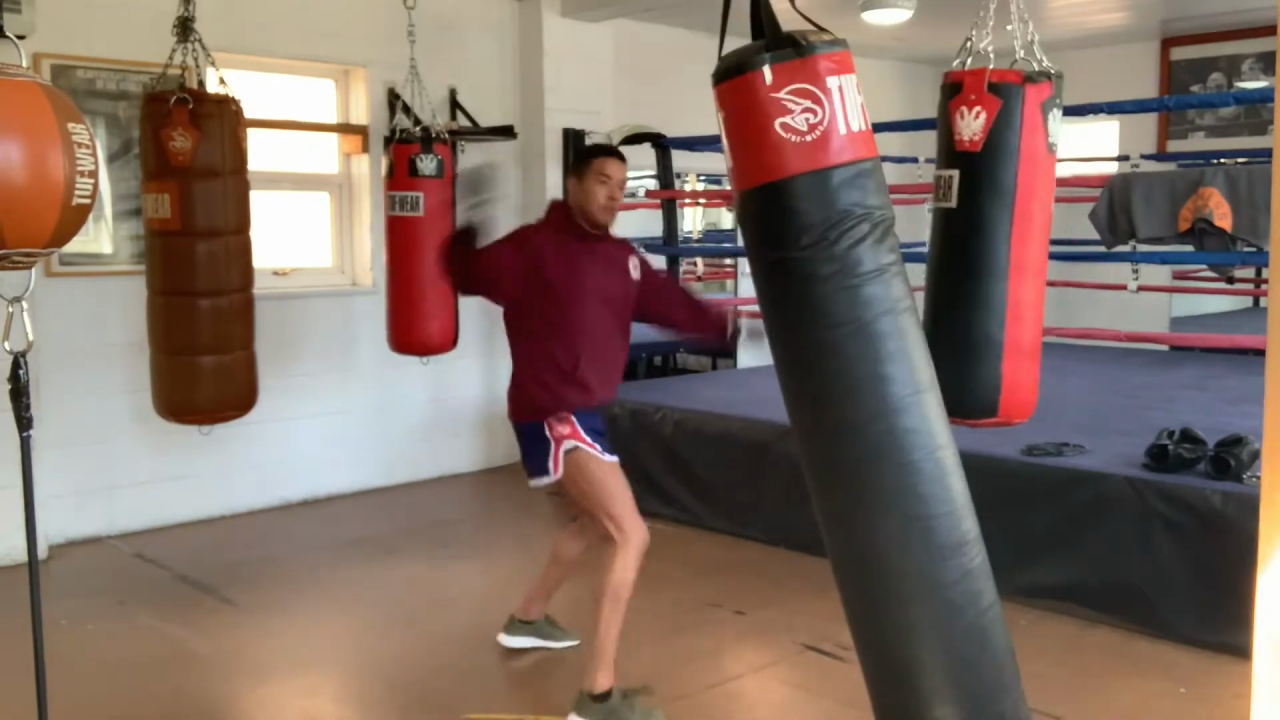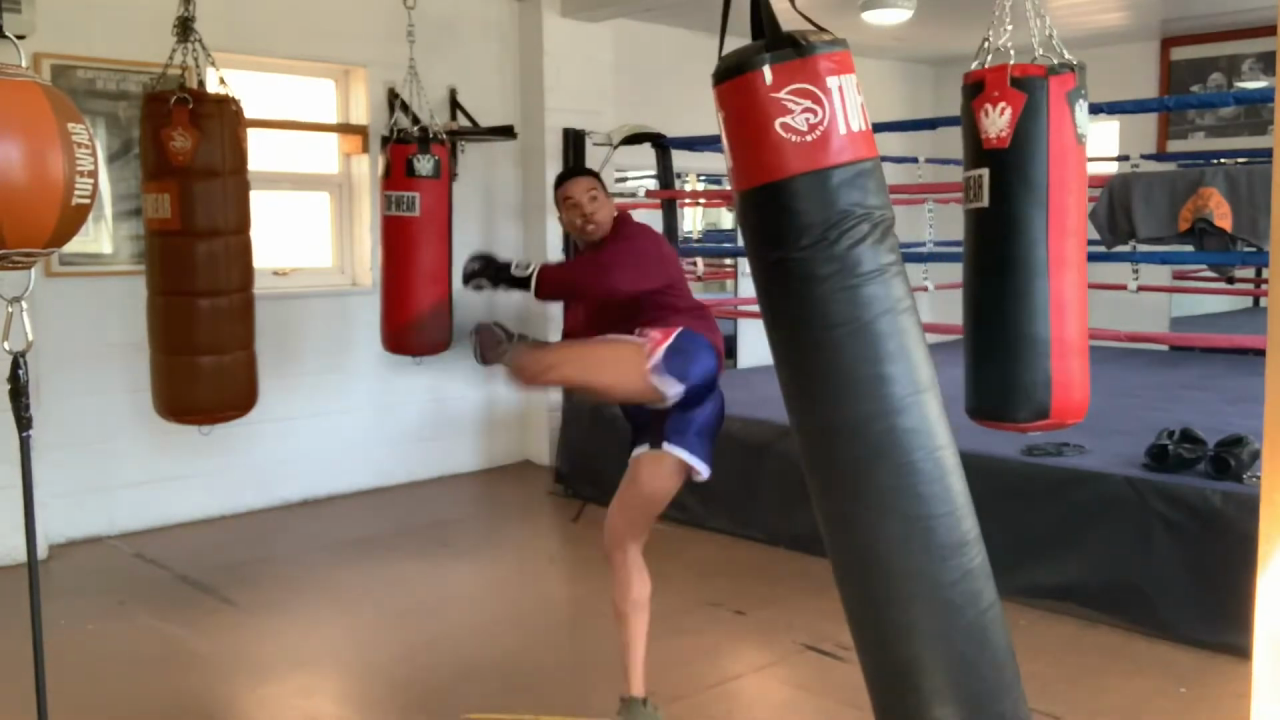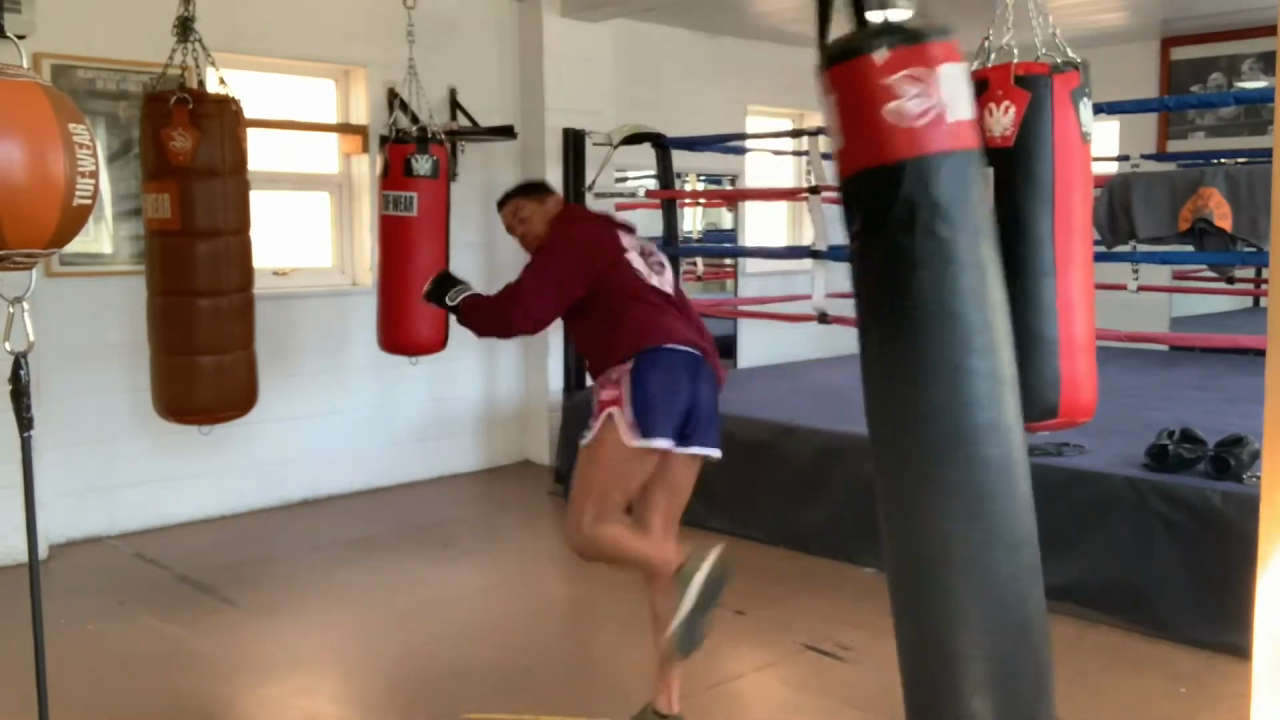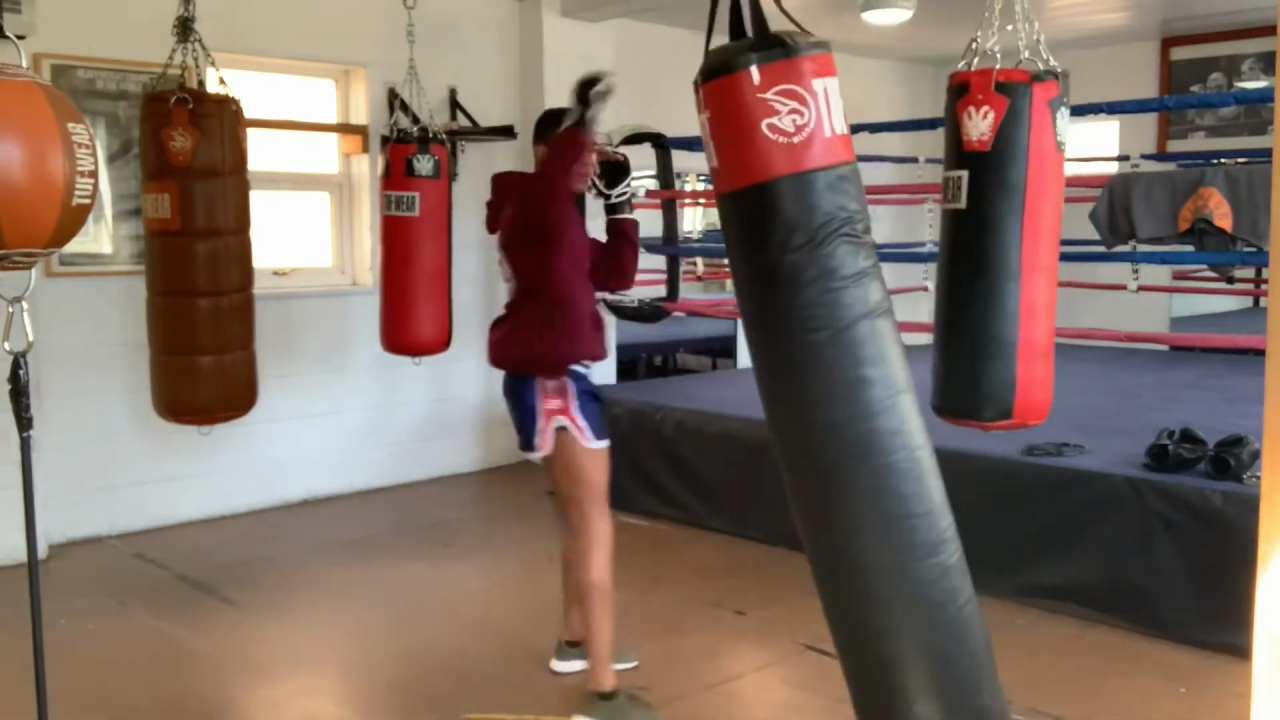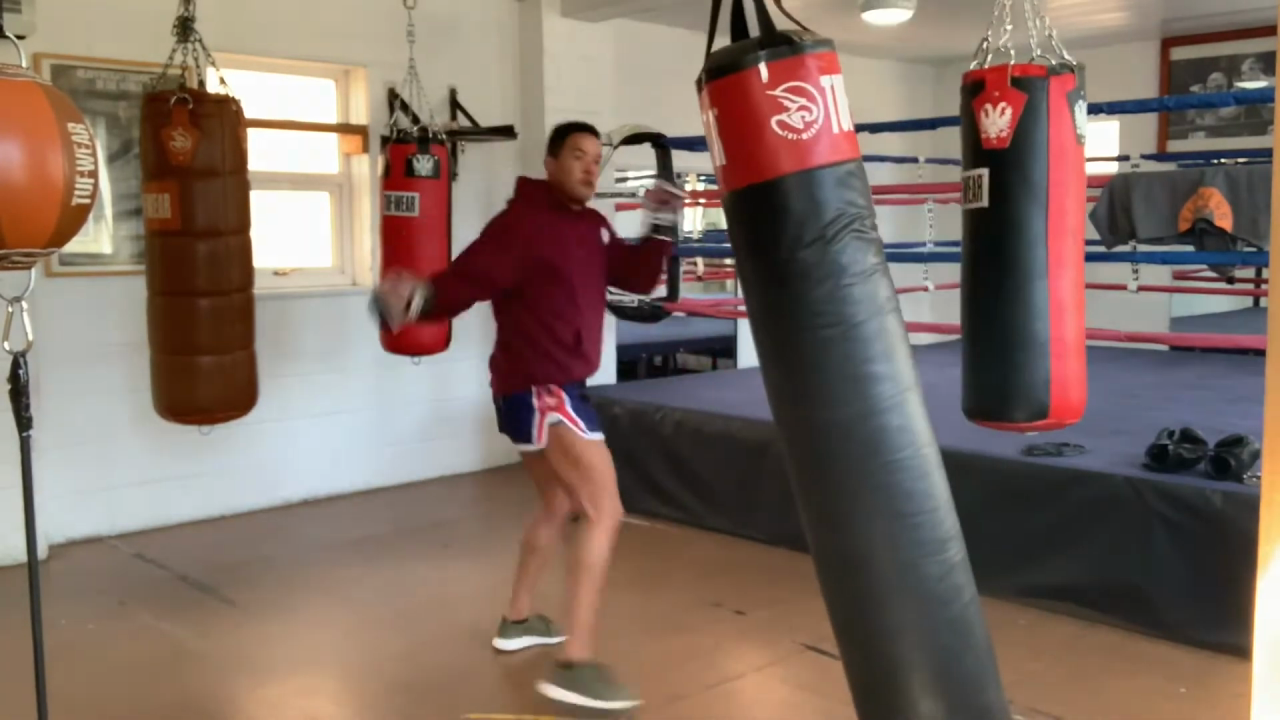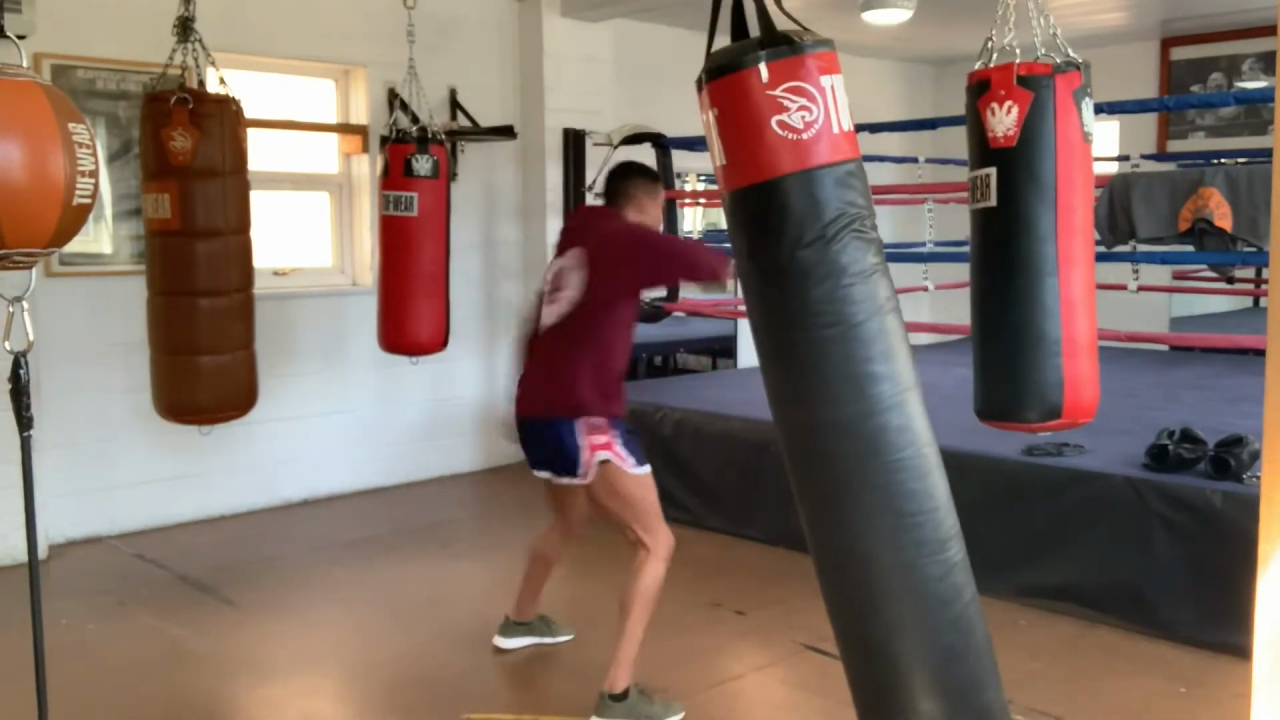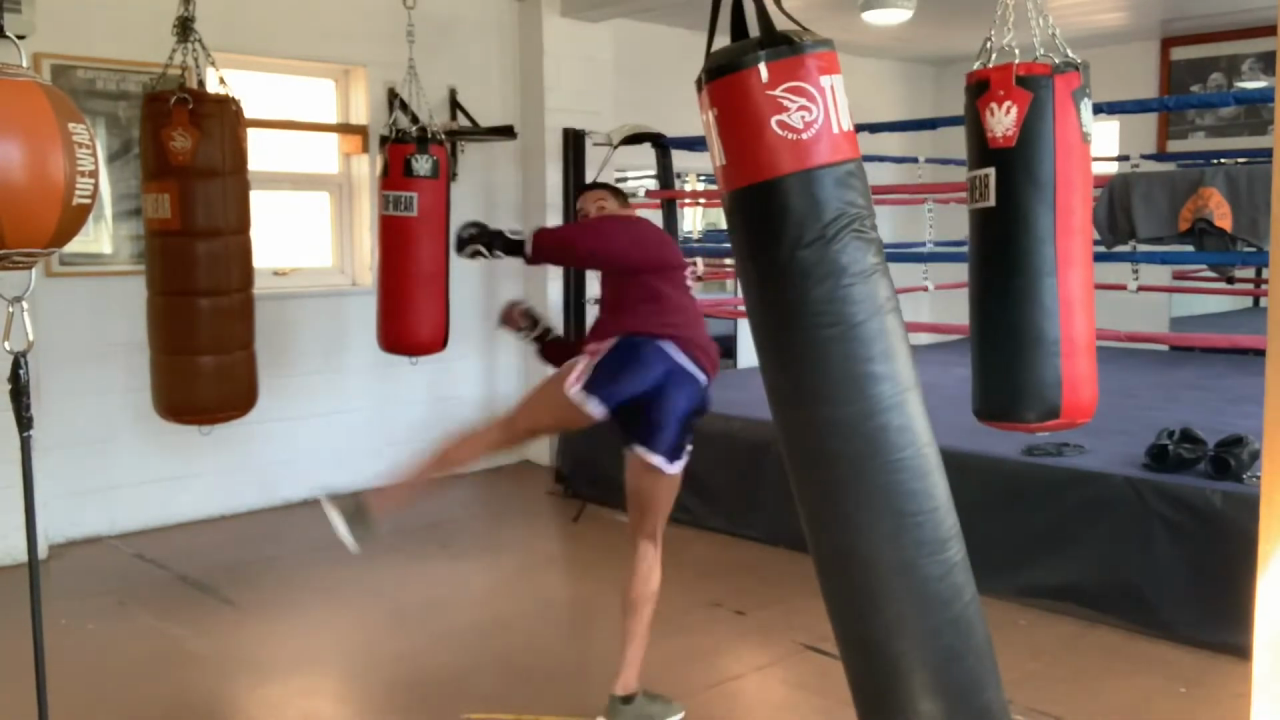
dt=0.4s
person 1, frame 1
left shoulder: (623, 259)
right shoulder: (532, 248)
left elbow: (674, 307)
right elbow: (470, 275)
left wrist: (729, 325)
right wrist: (465, 243)
left hip: (580, 415)
right hip: (551, 417)
left knee: (592, 521)
right knee: (630, 537)
left ankle: (526, 619)
person 1, frame 2
left shoulder: (636, 243)
right shoulder: (586, 303)
left elbow: (608, 282)
right elbow: (593, 350)
left wrist: (521, 276)
right wrist: (520, 342)
left hip: (675, 348)
right hip: (677, 411)
left knee: (544, 366)
right knee: (620, 541)
person 1, frame 3
left shoulder: (573, 243)
right shoulder: (621, 244)
left elbow: (520, 315)
right elbow: (671, 324)
left wrist: (457, 297)
left hip: (640, 374)
right hip: (694, 375)
left knee: (588, 532)
right knee: (654, 542)
left ankle: (686, 573)
person 1, frame 4
left shoulder: (558, 214)
right shoulder: (531, 200)
left elbow: (616, 275)
right elbow: (558, 167)
left wrist: (618, 196)
right wrist: (584, 116)
left hip: (550, 377)
right hip: (552, 379)
left knee: (585, 513)
right knee: (593, 524)
left ankle: (577, 640)
person 1, frame 5
left shoulder: (592, 227)
right shoulder: (519, 225)
left elbow: (639, 277)
right elbow: (457, 285)
left wrist: (662, 226)
right wrist: (409, 302)
left hip: (557, 388)
right hip: (536, 390)
left knee: (561, 503)
right knee: (604, 512)
left ankle: (517, 620)
right ankle: (574, 663)
person 1, frame 6
left shoulder: (574, 249)
right shoulder: (620, 244)
right elbow: (692, 261)
right wrist: (719, 258)
left hip: (542, 411)
right hip: (580, 419)
left knee: (567, 521)
right knee: (655, 543)
left ankle: (520, 620)
person 1, frame 7
left shoulder: (637, 236)
right shoulder: (649, 278)
left elbow: (615, 245)
left wrist: (517, 244)
right wrist: (543, 335)
left hip: (637, 352)
right hip: (689, 384)
left knee: (496, 433)
right knee: (646, 542)
left ankle: (372, 506)
